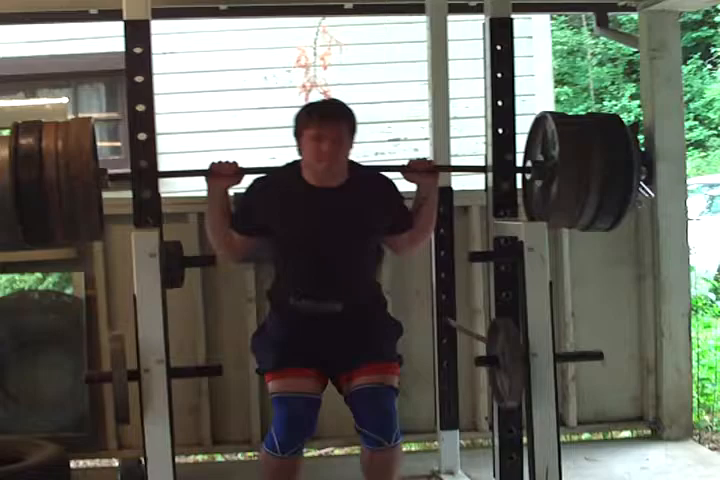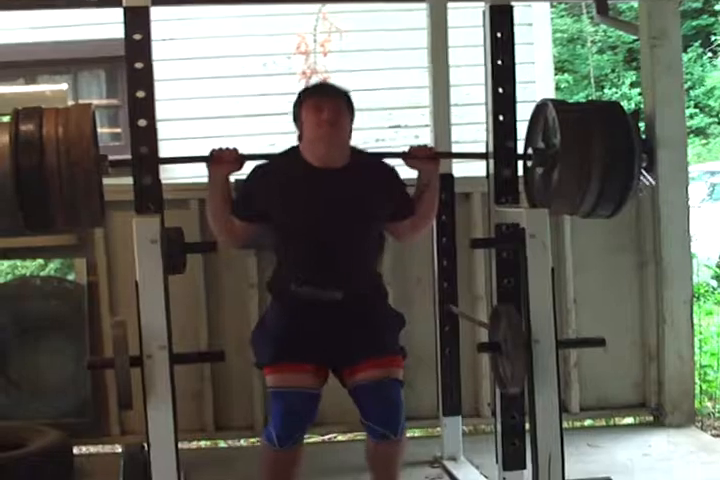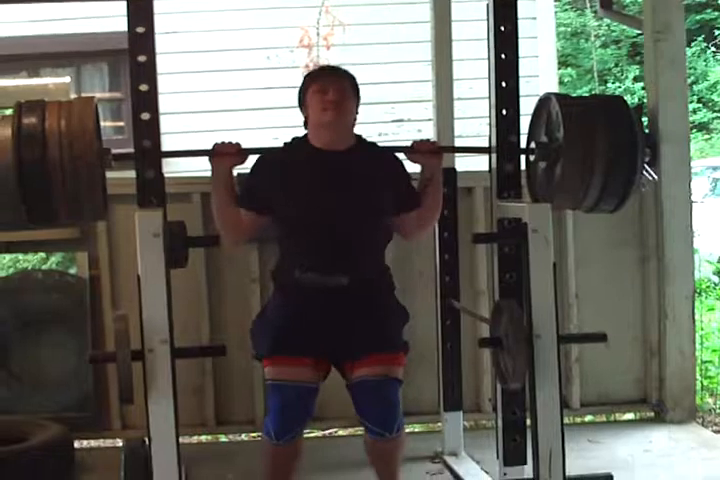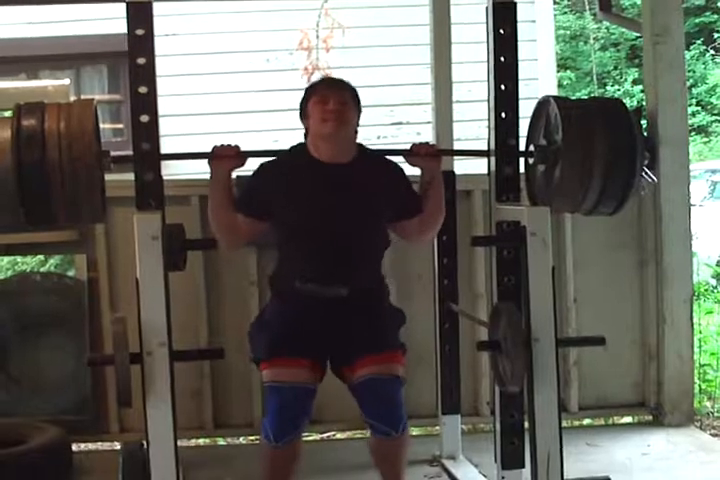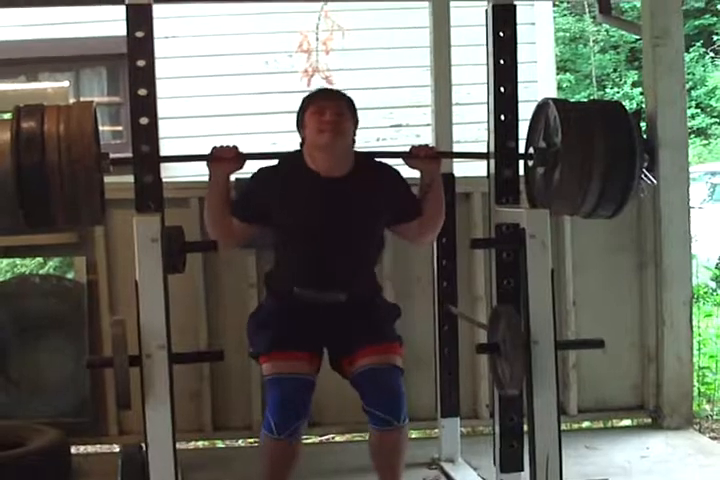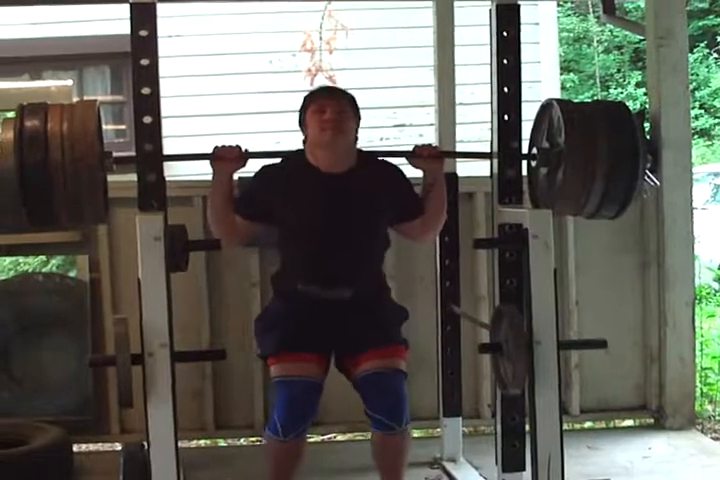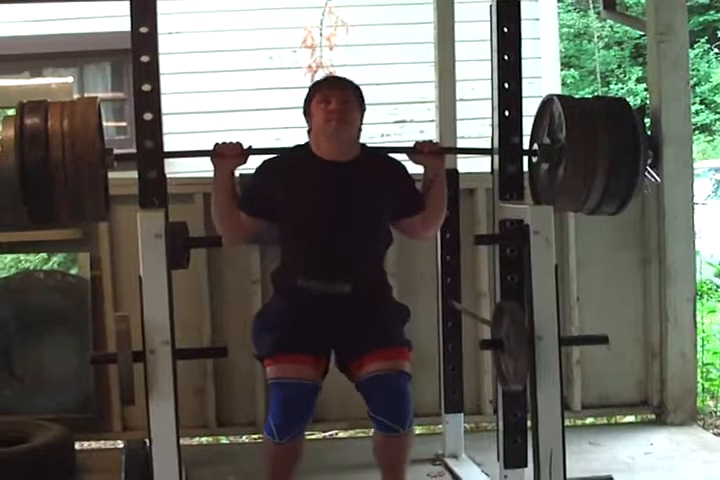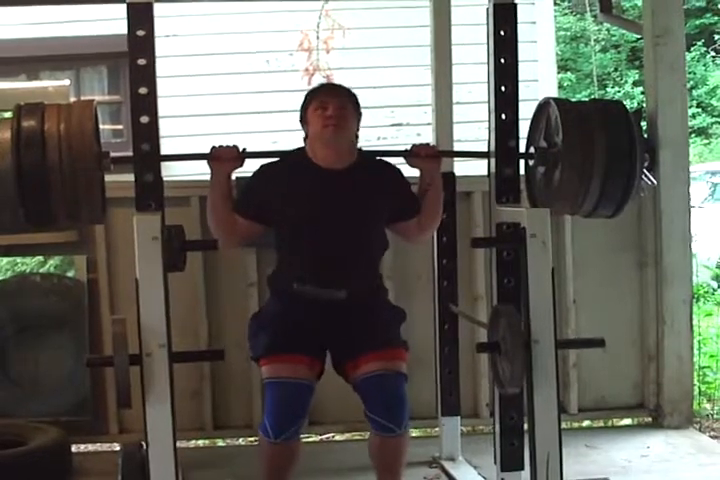
dt=0.2s
person 1, frame 1
left shoulder: (376, 190)
right shoulder: (270, 192)
left elbow: (407, 243)
right elbow: (229, 248)
left wrist: (428, 191)
right wrist: (217, 193)
left hip: (361, 320)
right hip: (294, 323)
left knee: (381, 424)
right knee: (290, 427)
person 1, frame 2
left shoulder: (377, 175)
right shoulder: (271, 176)
left elbow: (410, 230)
right elbow: (230, 235)
left wrist: (429, 177)
right wrist: (218, 179)
left hip: (363, 309)
right hip: (295, 312)
left knee: (387, 415)
right knee: (288, 419)
person 1, frame 3
left shoulder: (382, 164)
right shoulder: (276, 165)
left elbow: (416, 228)
right elbow: (234, 232)
left wrist: (432, 171)
right wrist: (221, 173)
left hip: (367, 301)
right hip: (298, 303)
left knee: (383, 410)
right knee: (285, 415)
person 1, frame 4
left shoulder: (383, 174)
right shoulder: (277, 174)
left elbow: (422, 231)
right elbow: (230, 235)
left wrist: (432, 174)
right wrist: (220, 176)
left hip: (364, 307)
right hip: (296, 308)
left knee: (388, 411)
right knee: (283, 415)
person 1, frame 5
left shoulder: (381, 180)
right shoulder: (274, 181)
left elbow: (423, 232)
right elbow: (224, 234)
left wrist: (431, 176)
right wrist: (218, 178)
left hip: (360, 306)
right hip: (291, 307)
left knee: (389, 404)
right knee: (285, 410)
person 1, frame 6
left shoulder: (384, 177)
right shoulder: (277, 178)
left elbow: (424, 230)
right elbow: (228, 233)
left wrist: (434, 175)
right wrist: (222, 176)
left hip: (366, 304)
right hip: (299, 306)
left knee: (391, 406)
right knee: (292, 410)
person 1, frame 7
left shoulder: (386, 171)
right shoulder: (280, 171)
left elbow: (424, 227)
right elbow: (233, 231)
left wrist: (435, 171)
right wrist: (223, 173)
left hip: (367, 302)
right hip: (299, 303)
left knee: (395, 406)
right knee: (287, 412)
person 1, frame 8
left shoulder: (382, 177)
right shoulder: (276, 177)
left elbow: (420, 230)
right elbow: (229, 234)
left wrist: (431, 175)
right wrist: (220, 177)
left hip: (363, 306)
right hip: (294, 308)
left knee: (391, 407)
right knee: (283, 412)
